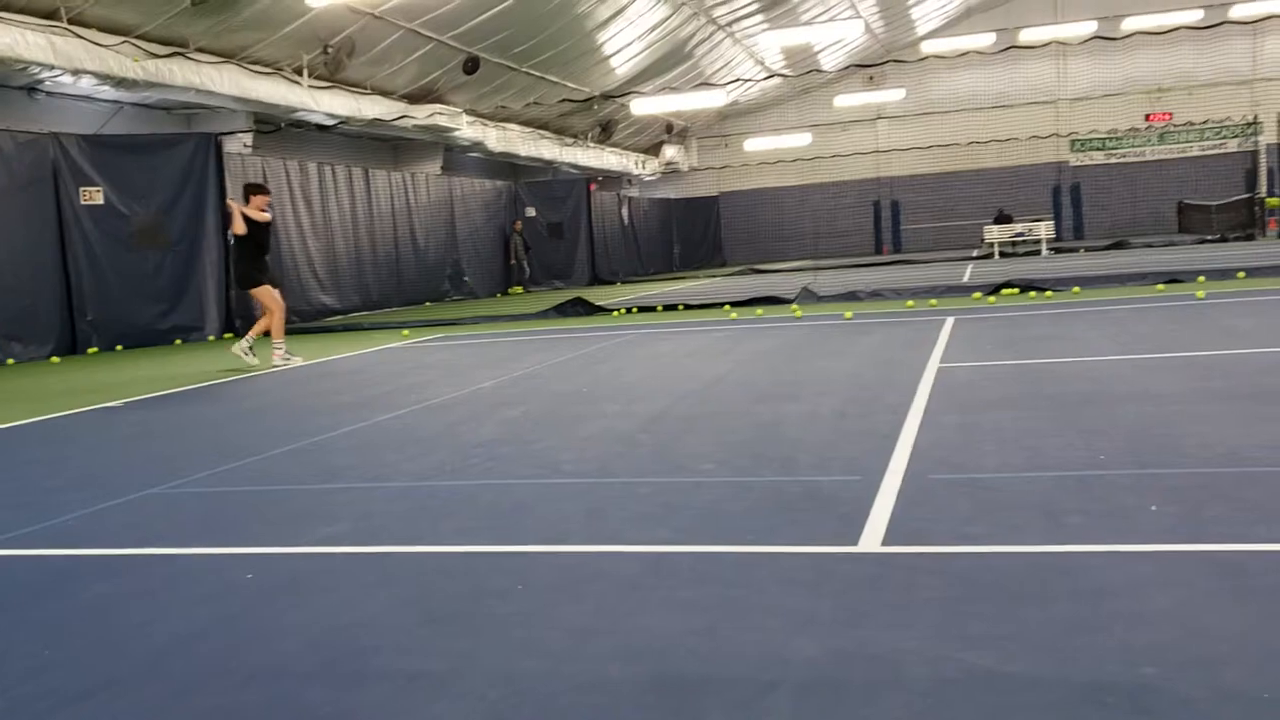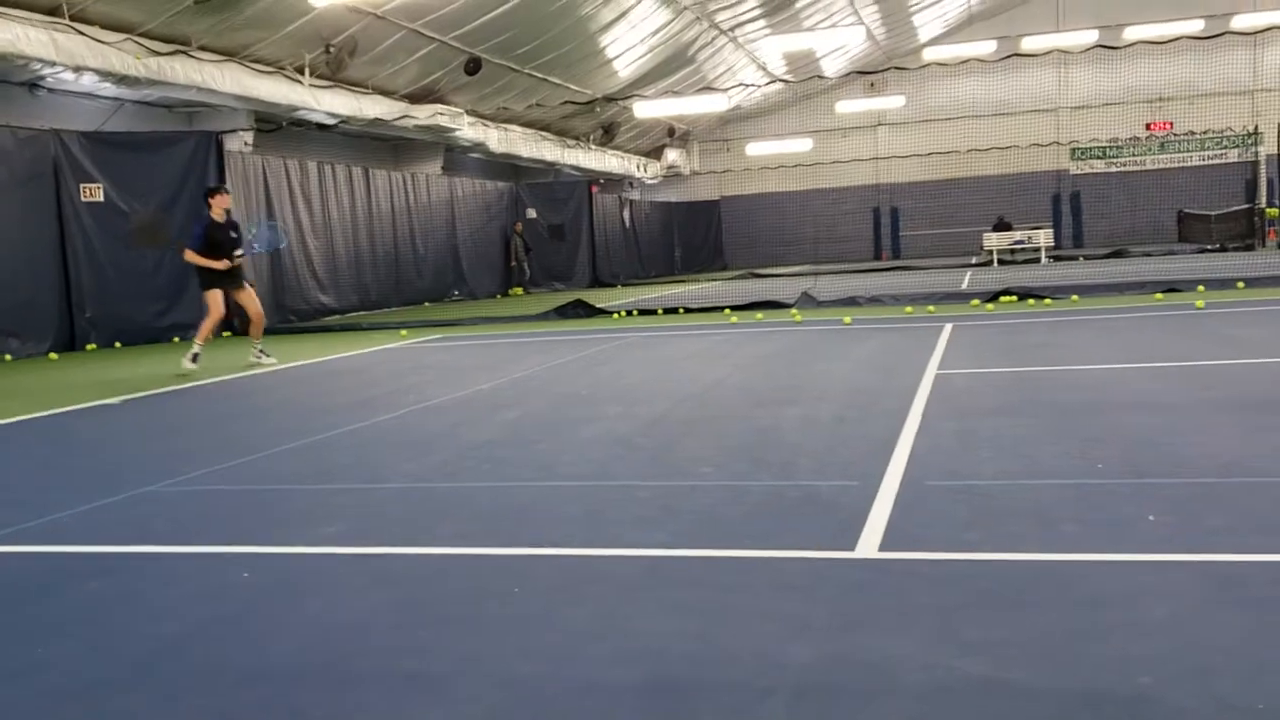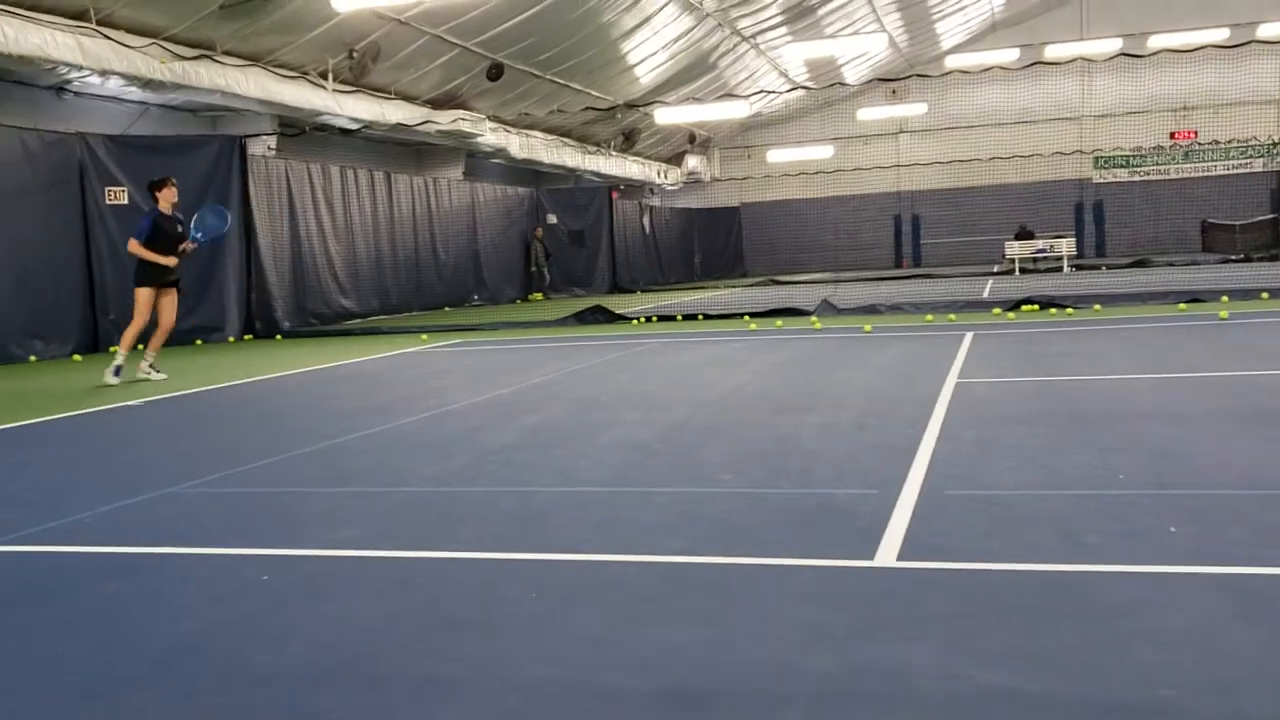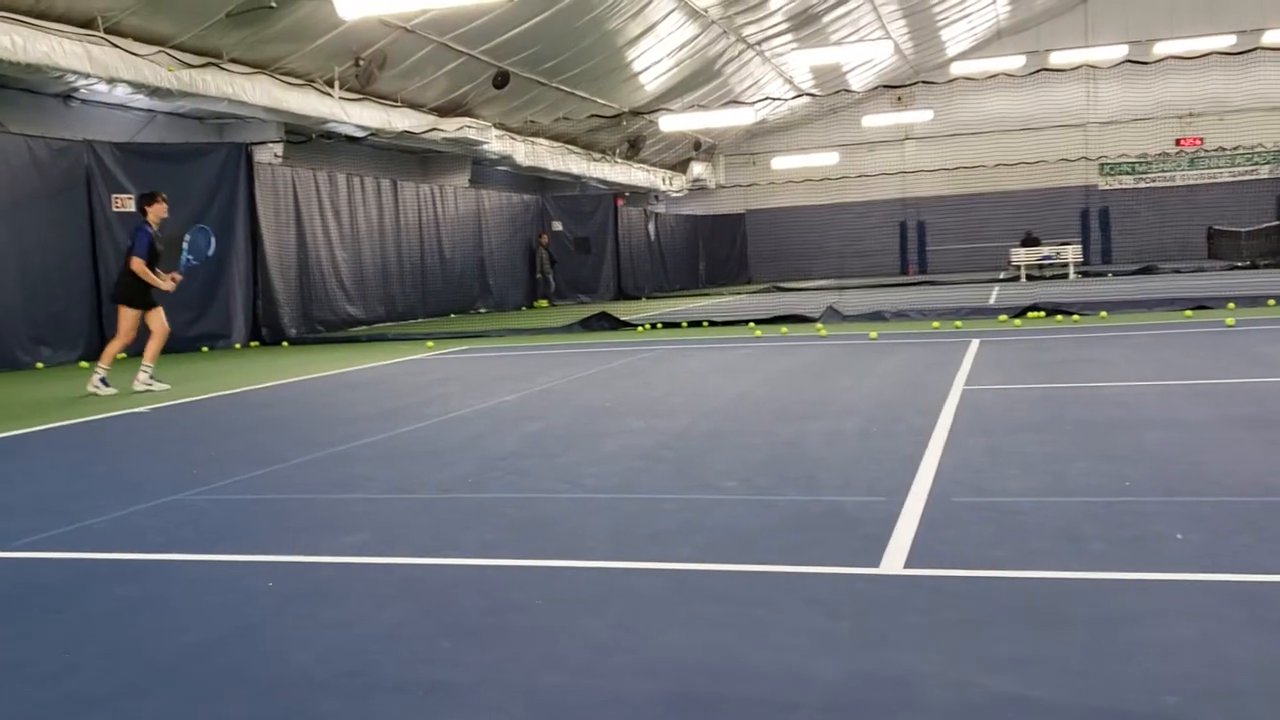
dt=0.5s
person 1, frame 1
left shoulder: (264, 214)
right shoulder: (241, 219)
left elbow: (264, 217)
right elbow: (240, 231)
left wrist: (241, 208)
right wrist: (236, 210)
left hip: (261, 269)
right hip: (248, 271)
left knee: (272, 315)
right knee: (278, 307)
left ankle: (245, 345)
right ankle: (280, 354)
person 1, frame 2
left shoulder: (233, 225)
right shoulder: (204, 226)
right elbow: (188, 255)
left wrist: (239, 256)
right wrist: (215, 264)
left hip: (233, 275)
right hip: (210, 276)
left knee: (258, 313)
right knee: (217, 313)
left ankle: (257, 352)
right ankle: (193, 353)
person 1, frame 3
left shoulder: (178, 219)
right shoulder: (151, 219)
right elbow: (132, 247)
left wrist: (184, 248)
right wrist: (162, 259)
left hip: (168, 276)
right hip: (147, 275)
left knee: (168, 323)
right knee: (140, 321)
left ankle: (146, 365)
right ankle: (116, 365)
person 1, frame 4
left shoulder: (153, 234)
right shoulder: (144, 233)
right elbow: (136, 266)
left wrist: (165, 277)
right wrist: (160, 285)
left hip: (142, 291)
right hip: (131, 289)
left knee: (161, 330)
right knee: (125, 337)
left ankle: (144, 377)
right ankle: (97, 378)
